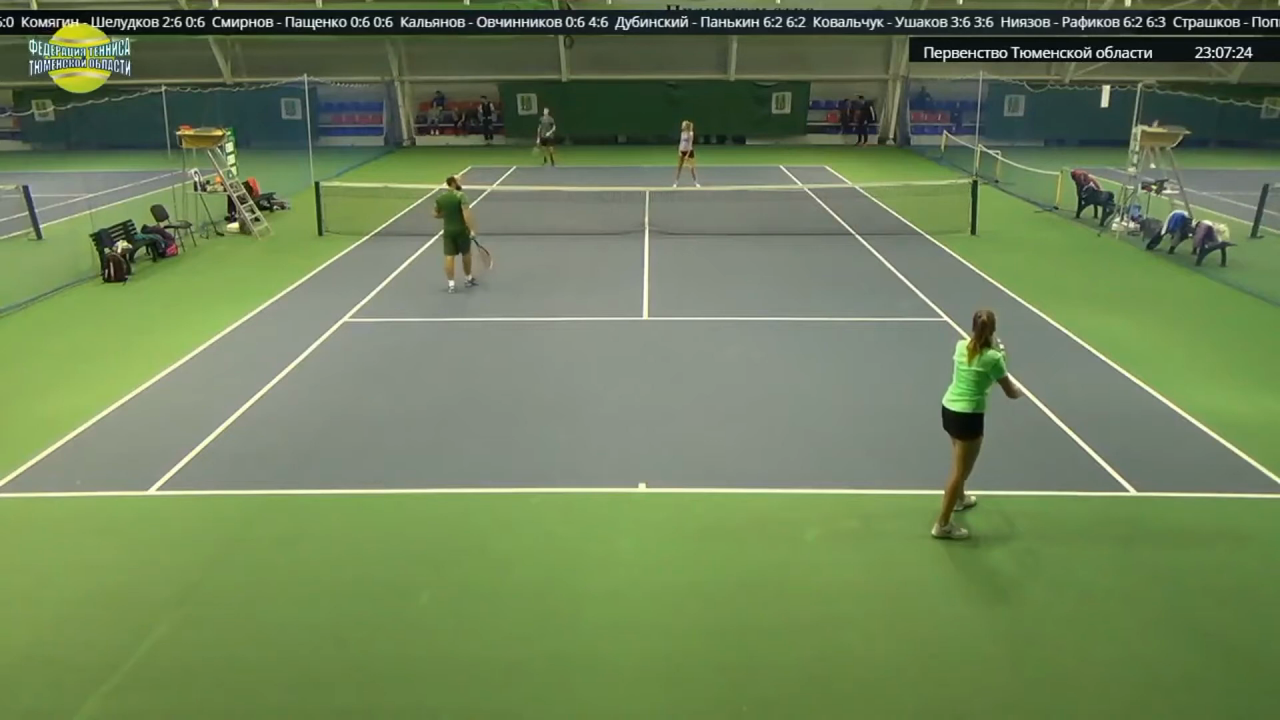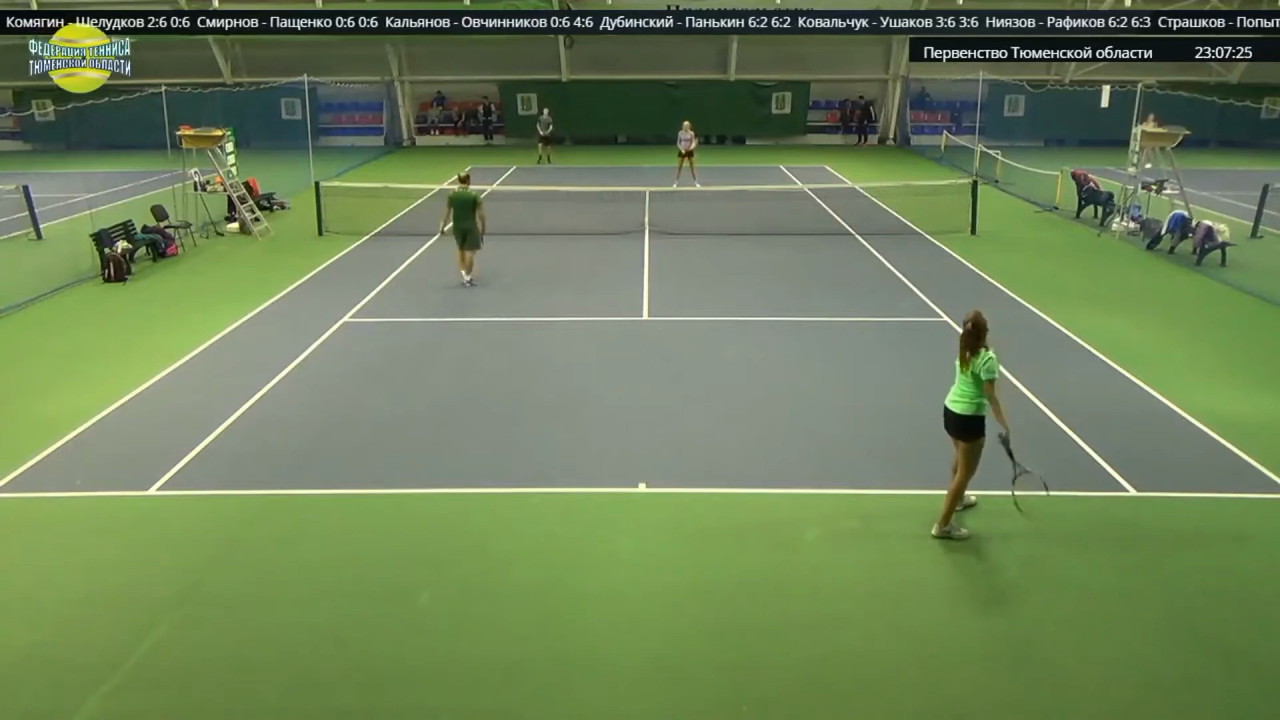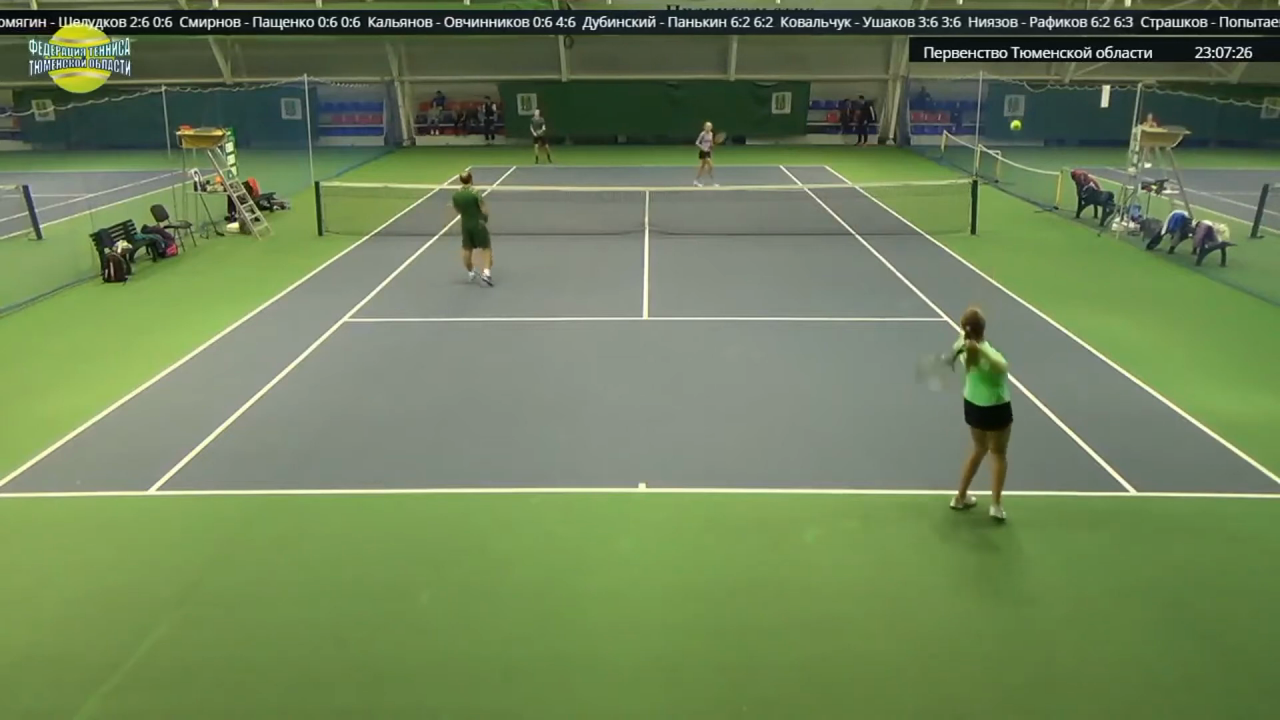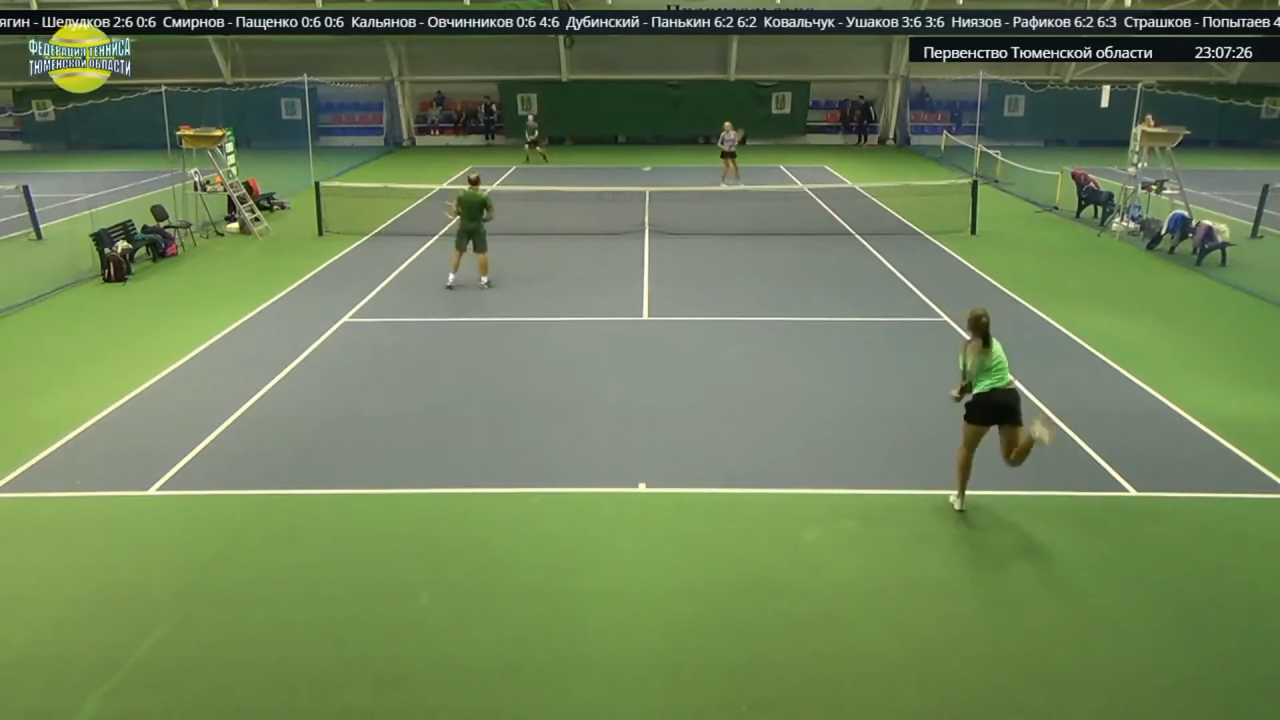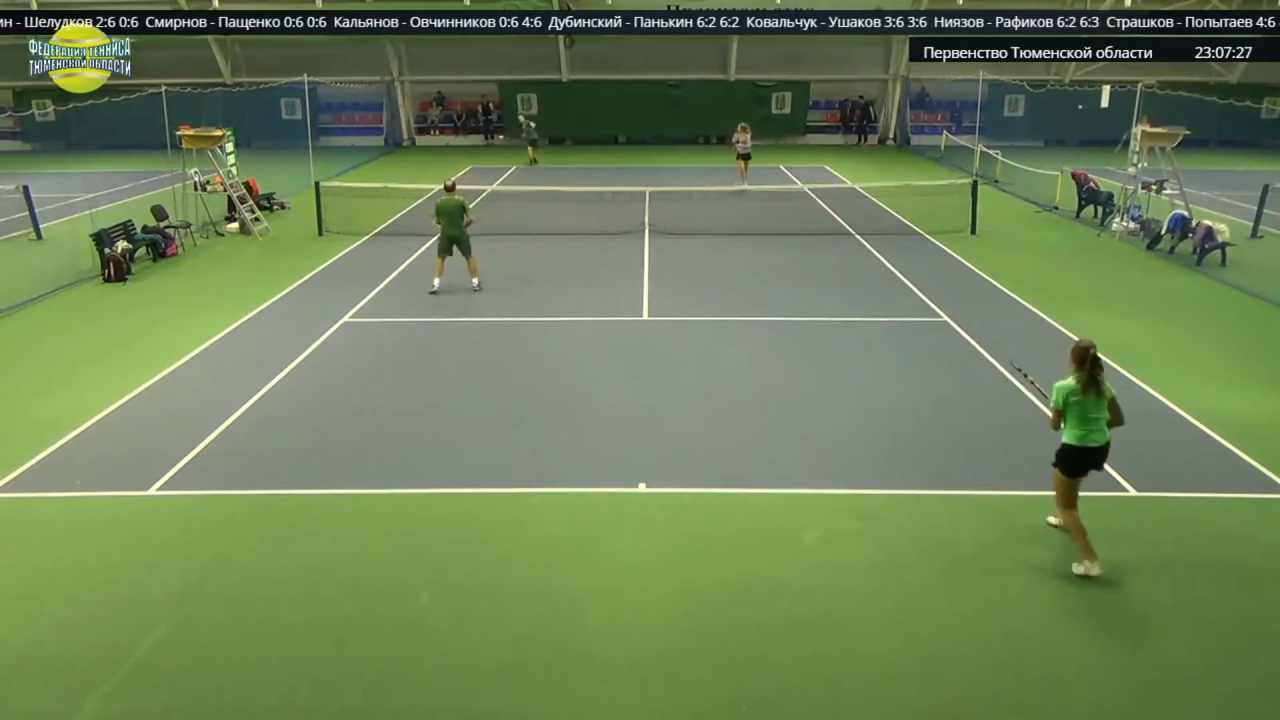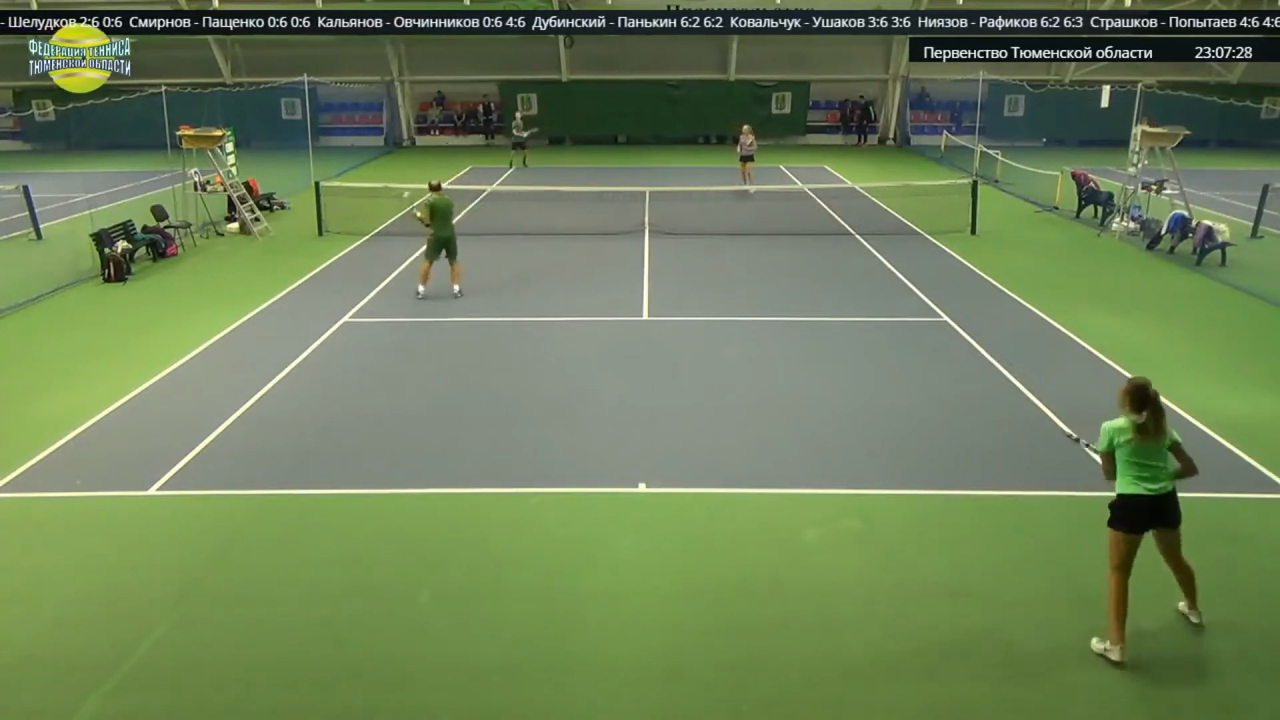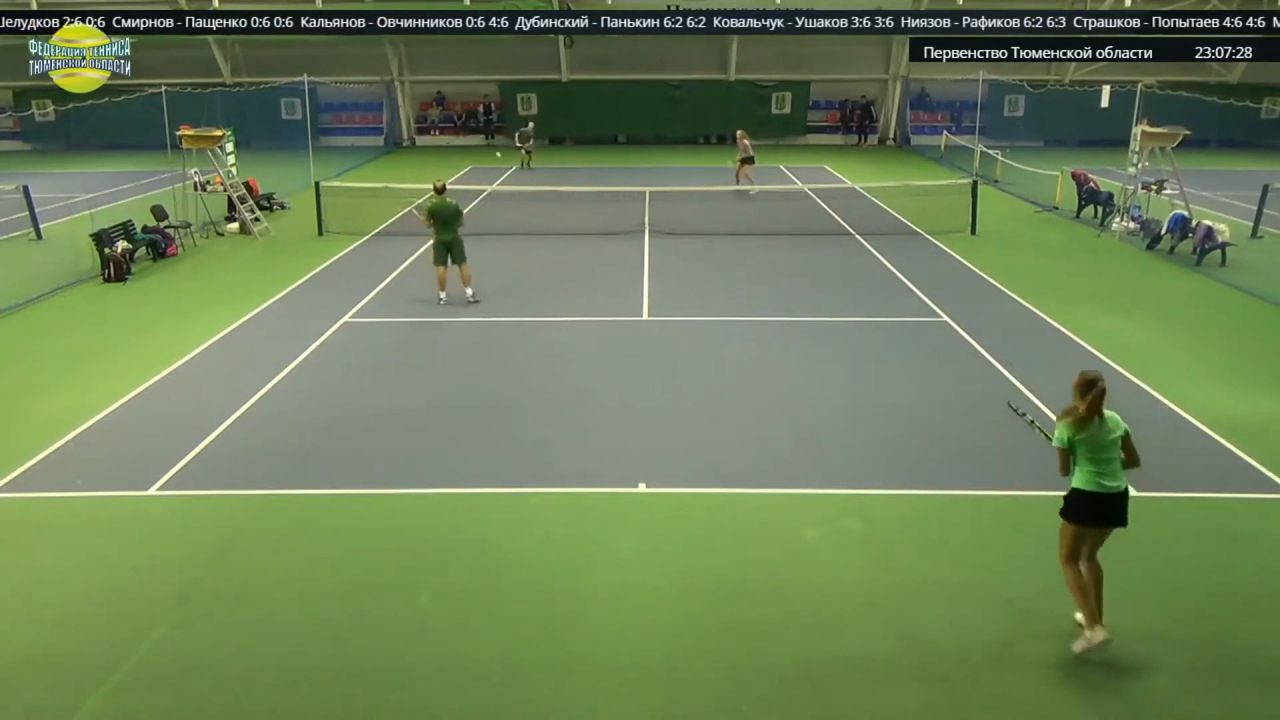
dt=0.7s
person 1, frame 1
left shoulder: (961, 346)
right shoulder: (992, 357)
right elbow: (1010, 392)
right wrist: (1019, 391)
left hip: (949, 409)
right hip: (968, 417)
left knee: (960, 462)
right knee: (960, 471)
left ankle: (960, 498)
right ankle: (942, 524)
person 1, frame 2
left shoulder: (965, 350)
right shoulder: (987, 358)
left elbow: (977, 334)
right elbow: (990, 395)
left wrist: (975, 324)
right wrist: (1003, 423)
left hip: (950, 409)
right hip: (969, 418)
left knee: (960, 459)
right knee: (966, 472)
left ankle: (957, 499)
right ankle: (942, 525)
person 1, frame 3
left shoulder: (965, 343)
right shoulder: (981, 350)
right elbow: (1002, 369)
right wrist: (980, 350)
left hip: (972, 404)
right hip: (995, 410)
left knee: (979, 449)
right knee: (998, 454)
left ankle: (960, 497)
right ankle: (996, 505)
person 1, frame 4
left shoulder: (969, 349)
right shoulder: (994, 344)
left elbow: (967, 384)
left wrist: (959, 392)
right wrist: (963, 390)
left hip: (984, 401)
right hip: (1010, 398)
left knee: (966, 450)
right knee: (1012, 459)
left ankle: (960, 497)
right ankle: (1032, 435)
person 1, frame 5
left shoulder: (1062, 387)
right shoulder: (1103, 385)
left elbow: (1055, 425)
right elbow: (1118, 420)
left hip: (1075, 451)
right hip: (1100, 448)
left knee: (1066, 506)
right knee: (1068, 486)
left ankle: (1091, 562)
right ankle: (1066, 520)
person 1, frame 6
left shoulder: (1111, 429)
right shoulder: (1163, 428)
left elbow: (1109, 475)
right elbow: (1191, 469)
left hip: (1131, 505)
right hip: (1166, 502)
left knee: (1119, 573)
right knee: (1174, 558)
left ankle: (1115, 644)
right ankle: (1193, 609)
person 1, frame 7
left shoulder: (1067, 424)
right shoulder: (1115, 420)
left elbow: (1064, 470)
right elbow: (1133, 461)
left hip: (1086, 497)
right hip: (1118, 498)
left knee: (1070, 561)
right knee: (1088, 555)
left ankle: (1094, 628)
right ankle: (1093, 619)
